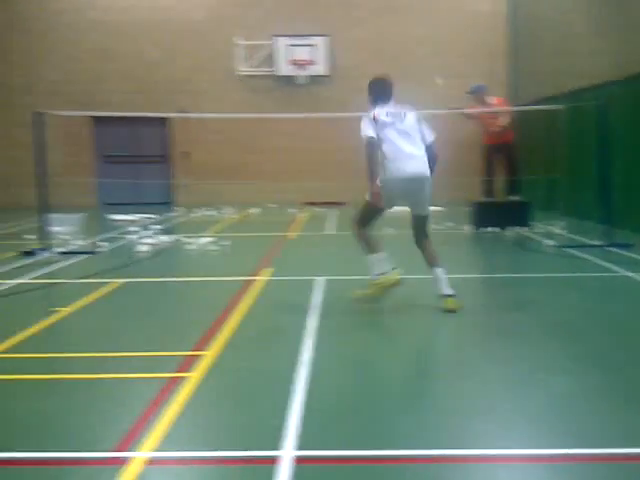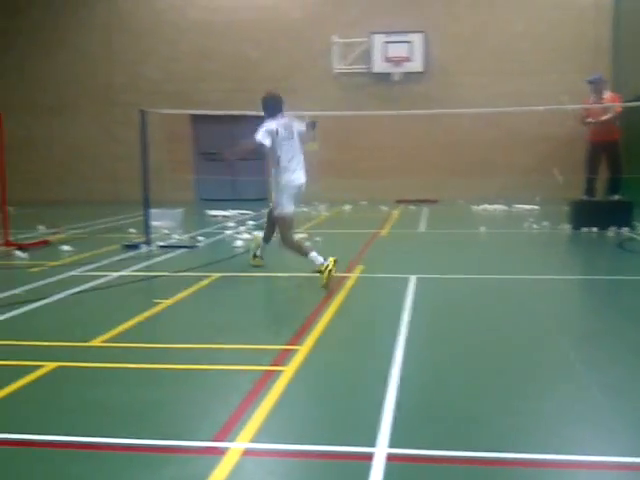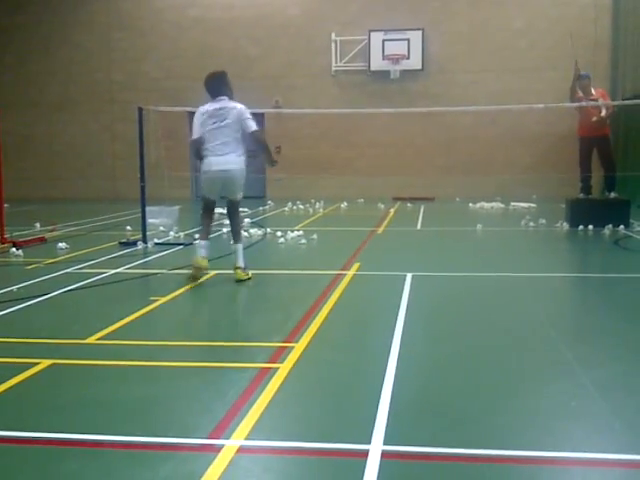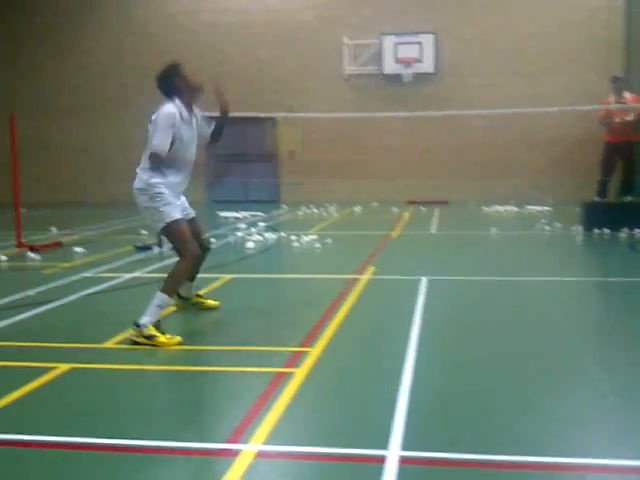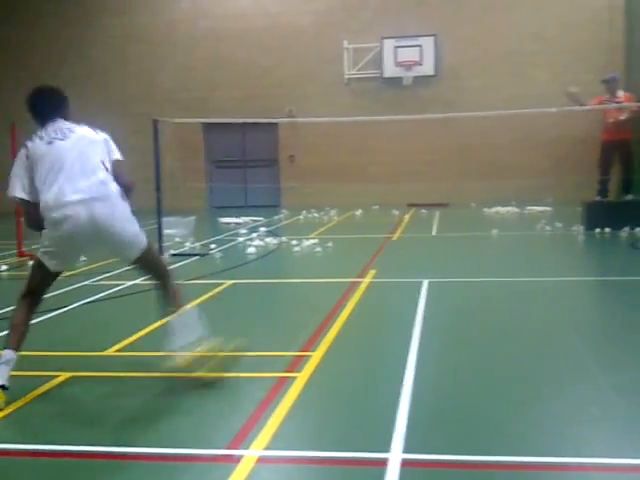
dt=0.7s
person 1, frame 1
left shoulder: (372, 117)
right shoulder: (412, 115)
left elbow: (371, 147)
right elbow: (432, 152)
left wrist: (373, 184)
left hip: (394, 175)
right hip: (421, 174)
left knee: (360, 225)
right knee: (422, 238)
left ankle: (383, 274)
right ankle: (447, 294)
person 1, frame 2
left shoulder: (269, 127)
right shoulder: (292, 124)
left elbow: (257, 144)
right elbow: (308, 131)
left wrist: (234, 154)
right wrist: (311, 126)
left hip: (285, 184)
right hip: (297, 181)
left knee: (286, 238)
right knee: (271, 218)
left ankle: (323, 263)
right ankle: (259, 253)
person 1, frame 3
left shoulder: (202, 113)
right shoulder: (239, 109)
left elbow: (195, 146)
right elbow: (257, 139)
right wrist: (269, 157)
left hip: (211, 169)
right hip: (235, 168)
left knee: (207, 214)
right knee: (234, 216)
left ankle: (201, 257)
right ankle: (240, 266)
person 1, frame 4
left shoulder: (193, 114)
right shoulder: (169, 114)
left elbow: (209, 142)
right elbow: (157, 160)
left wrist: (222, 118)
left hip: (172, 192)
right hip: (155, 191)
left knee: (201, 247)
right knee: (190, 254)
left ankle: (184, 293)
right ankle: (145, 326)
person 1, frame 5
left shoulder: (27, 150)
right shoulder: (96, 135)
left elbow: (29, 215)
right elbow: (126, 183)
left hip: (63, 219)
right hip: (106, 209)
left knee: (30, 298)
right knee: (161, 274)
right ankle: (189, 347)
person 2, frame 1
left shoulder: (499, 102)
right shoulder: (478, 109)
left elbow: (508, 117)
right elbow: (469, 115)
left wrist: (501, 127)
left hip: (505, 140)
right hip: (490, 142)
left knee: (511, 167)
right knee: (488, 169)
left ankle: (513, 194)
right ankle: (488, 195)
person 2, frame 2
left shoulder: (613, 98)
right shoulder: (589, 101)
left elbow: (615, 114)
right elbow: (585, 121)
left wrist: (597, 120)
right wrist: (586, 119)
left hip: (611, 139)
right hip: (594, 139)
left knee: (614, 167)
right knee: (591, 167)
left ankle: (614, 193)
right ankle: (588, 194)
person 2, frame 3
left shoulder: (601, 93)
right shoulder: (578, 97)
left elbow: (610, 109)
right elbow: (572, 97)
left wrist: (603, 118)
right wrist: (575, 77)
left hip: (602, 133)
right hip: (585, 135)
left knee: (608, 163)
right knee: (584, 165)
left ankle: (611, 191)
right ankle: (585, 192)
person 2, frame 4
right shoulder: (607, 101)
right elbow: (601, 120)
left wrist: (628, 120)
right wrist: (608, 121)
left hip: (628, 140)
right hip: (612, 140)
left knee: (629, 169)
right knee: (606, 168)
left ankle: (626, 194)
right ankle: (601, 195)
person 2, frame 5
left shoulder: (628, 97)
right shoulder: (603, 99)
left elbow: (632, 114)
right elbow: (586, 106)
left wrist: (623, 120)
right wrist: (576, 98)
left hip: (624, 138)
right hip: (608, 138)
left knee: (627, 167)
right knee: (604, 167)
left ankle: (628, 193)
right ankle: (602, 194)
